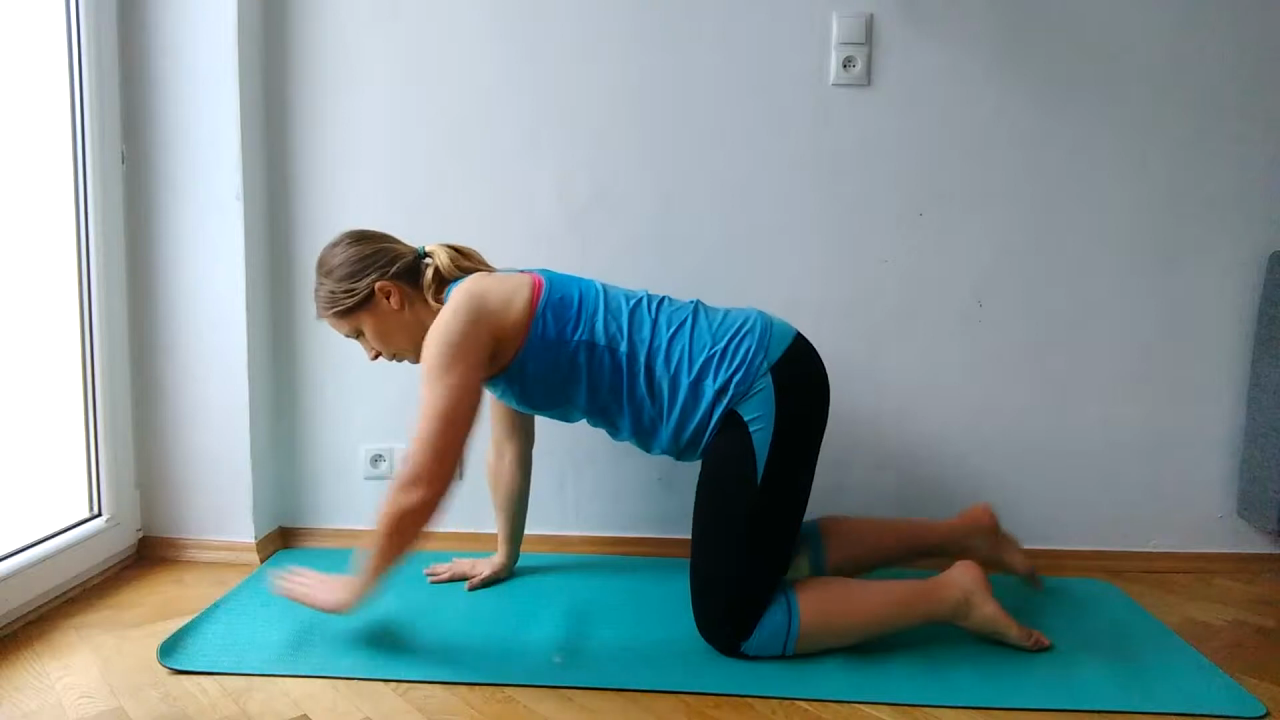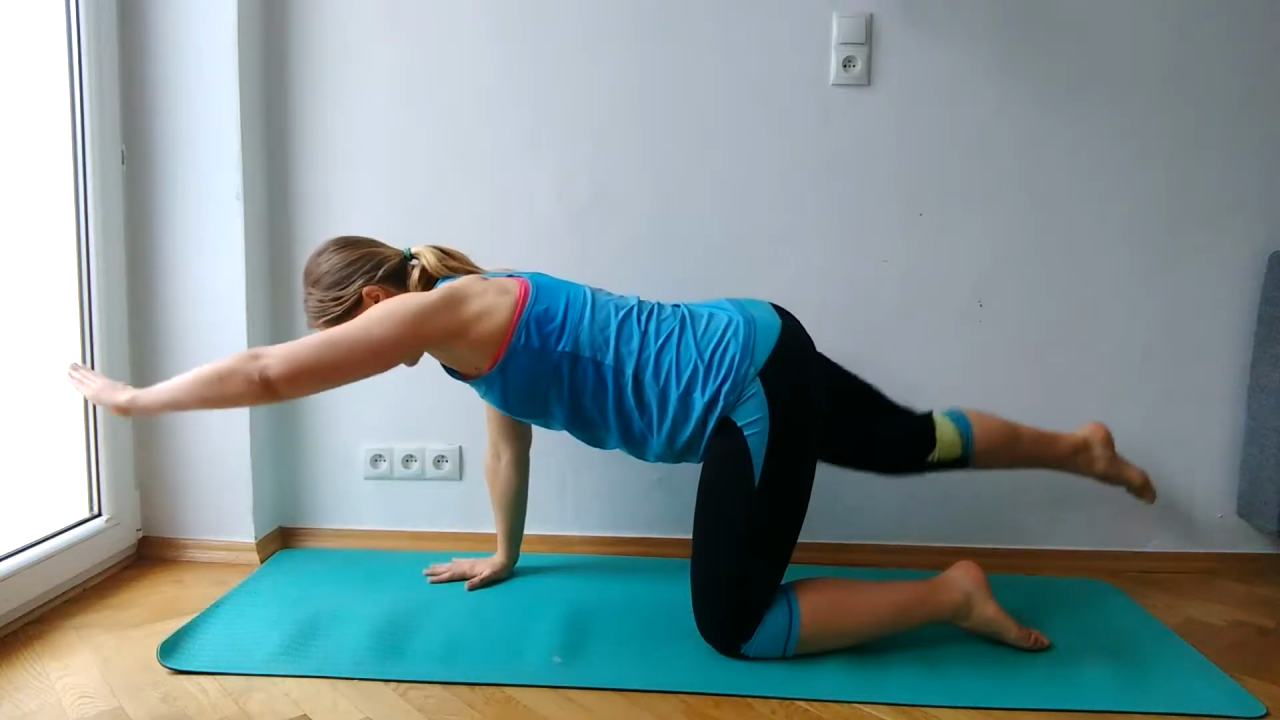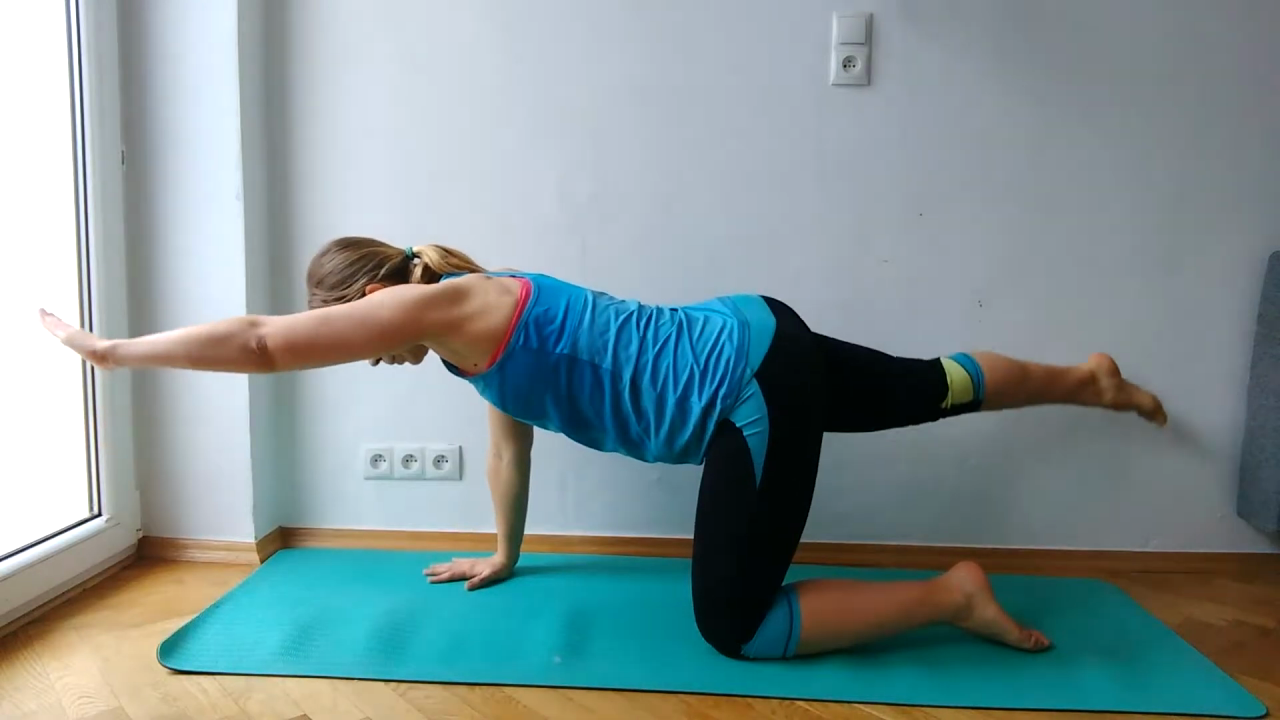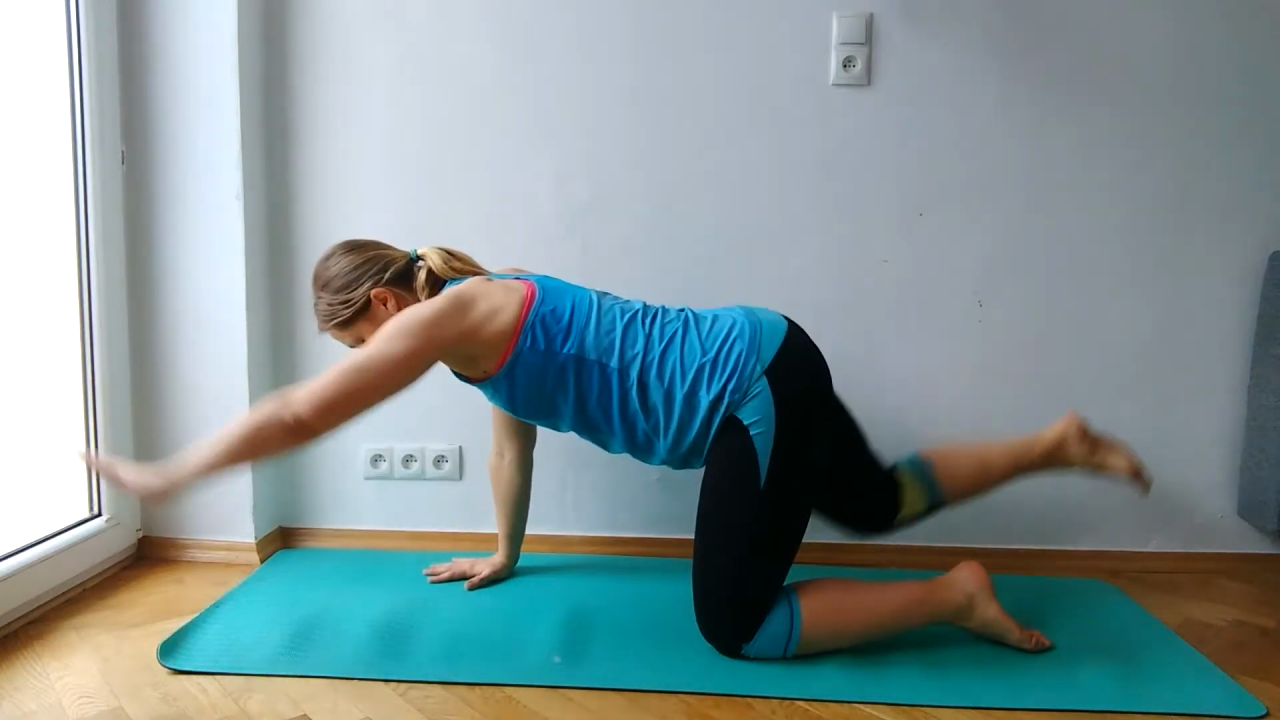
dt=0.5s
person 1, frame 1
left shoulder: (461, 319)
right shoulder: (495, 319)
left elbow: (419, 483)
right elbow: (510, 442)
left wrist: (352, 586)
right wrist: (501, 553)
left hip: (756, 393)
right hip: (754, 378)
left knee: (734, 623)
right knee: (775, 554)
left ankle: (957, 592)
right ankle: (966, 531)
person 1, frame 2
left shoulder: (438, 312)
right shoulder: (478, 312)
left elbow: (270, 373)
right elbow: (508, 442)
left wrist: (135, 397)
right wrist: (501, 555)
left hip: (750, 391)
right hip: (757, 357)
left knee: (732, 624)
right knee: (904, 442)
left ankle: (950, 595)
right ankle: (1080, 450)
person 1, frame 3
left shoulder: (447, 308)
right shoulder: (478, 319)
left elbow: (264, 342)
right elbow: (510, 438)
left wrist: (113, 350)
right wrist: (502, 554)
left hip: (750, 384)
right hip: (755, 351)
left knee: (733, 623)
right knee: (929, 389)
left ankle: (952, 595)
right ankle: (1093, 380)
person 1, frame 4
left shoulder: (448, 315)
right shoulder: (488, 313)
left elbow: (298, 414)
right elbow: (513, 441)
left wrist: (161, 474)
right wrist: (502, 556)
left hip: (754, 390)
right hip: (758, 364)
left knee: (734, 625)
right knee: (877, 503)
left ankle: (952, 595)
right ankle: (1056, 443)
